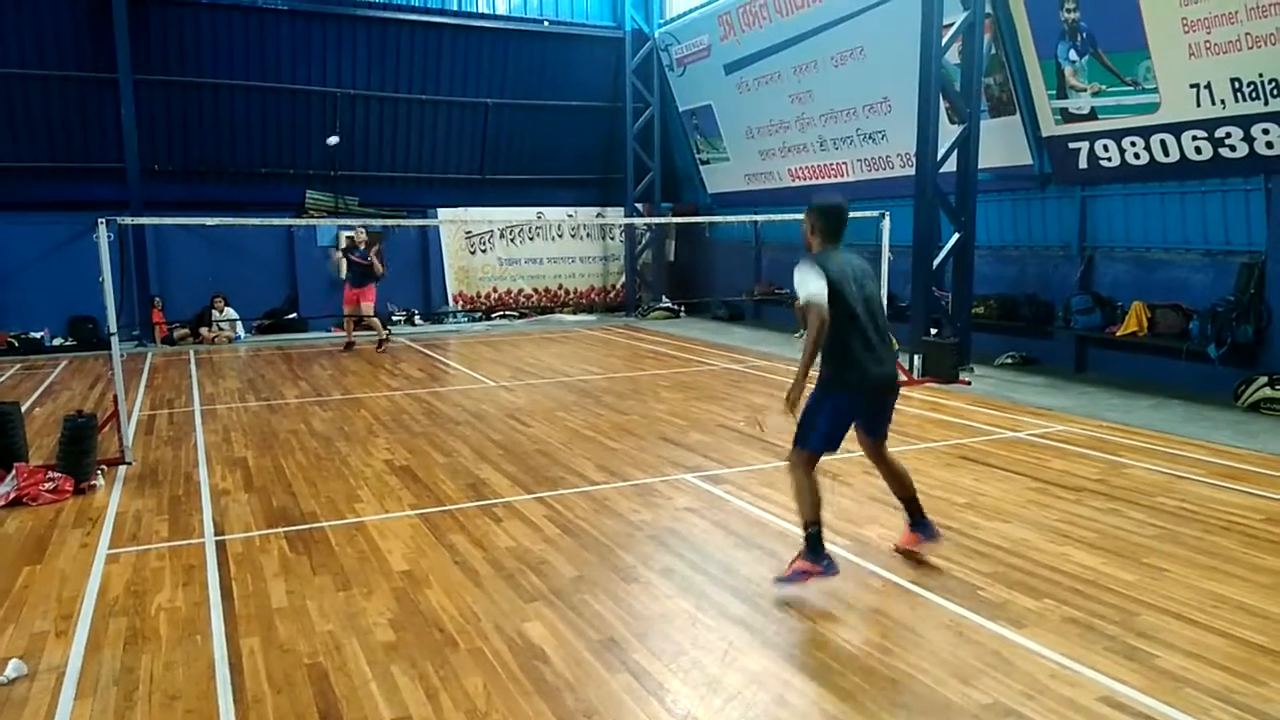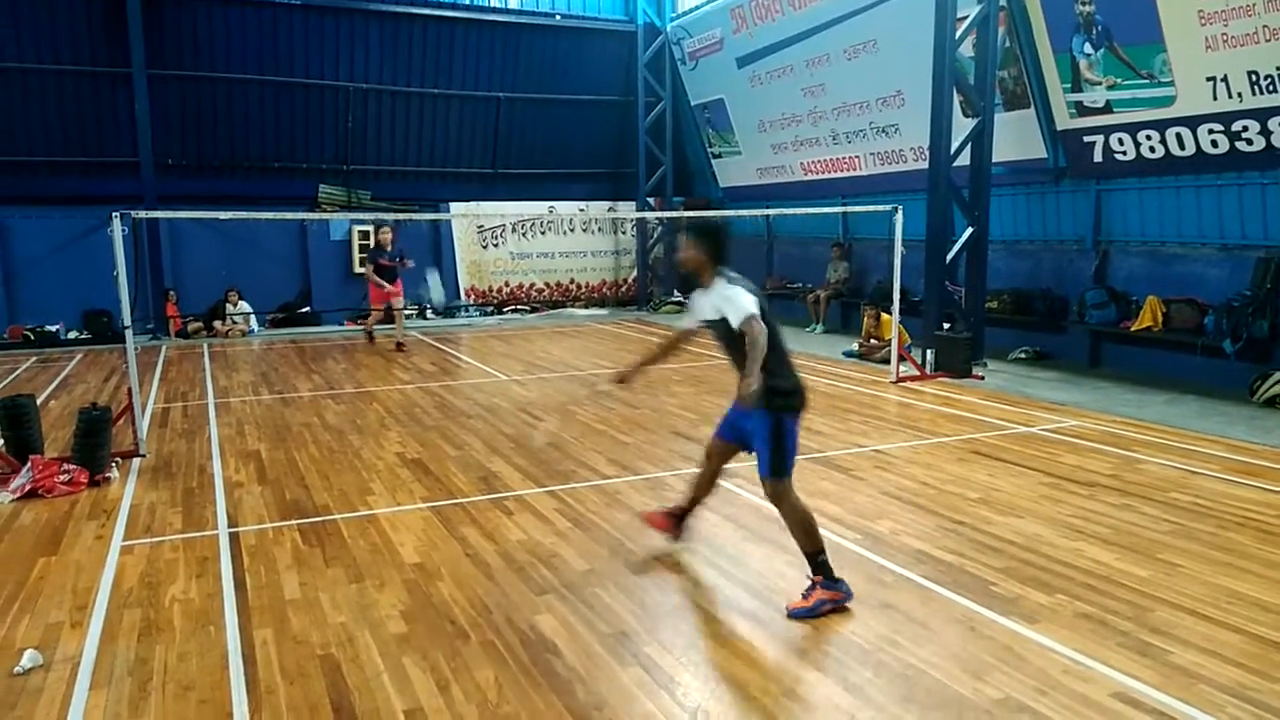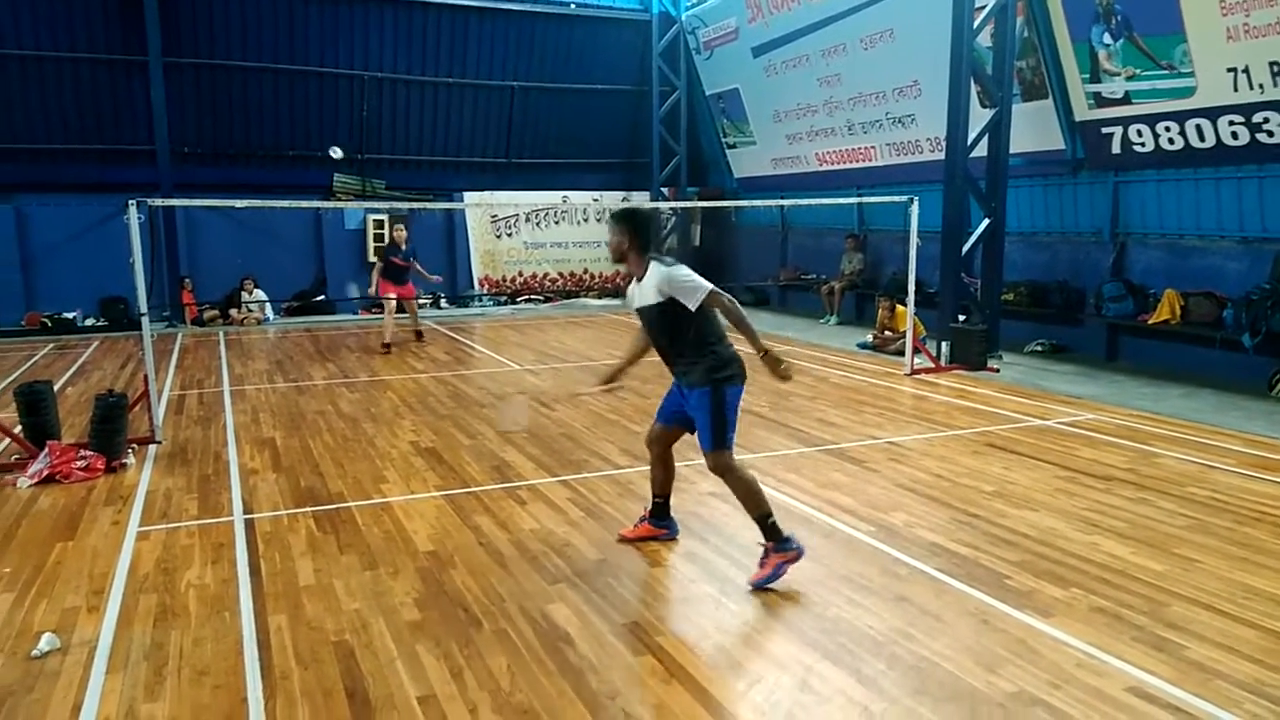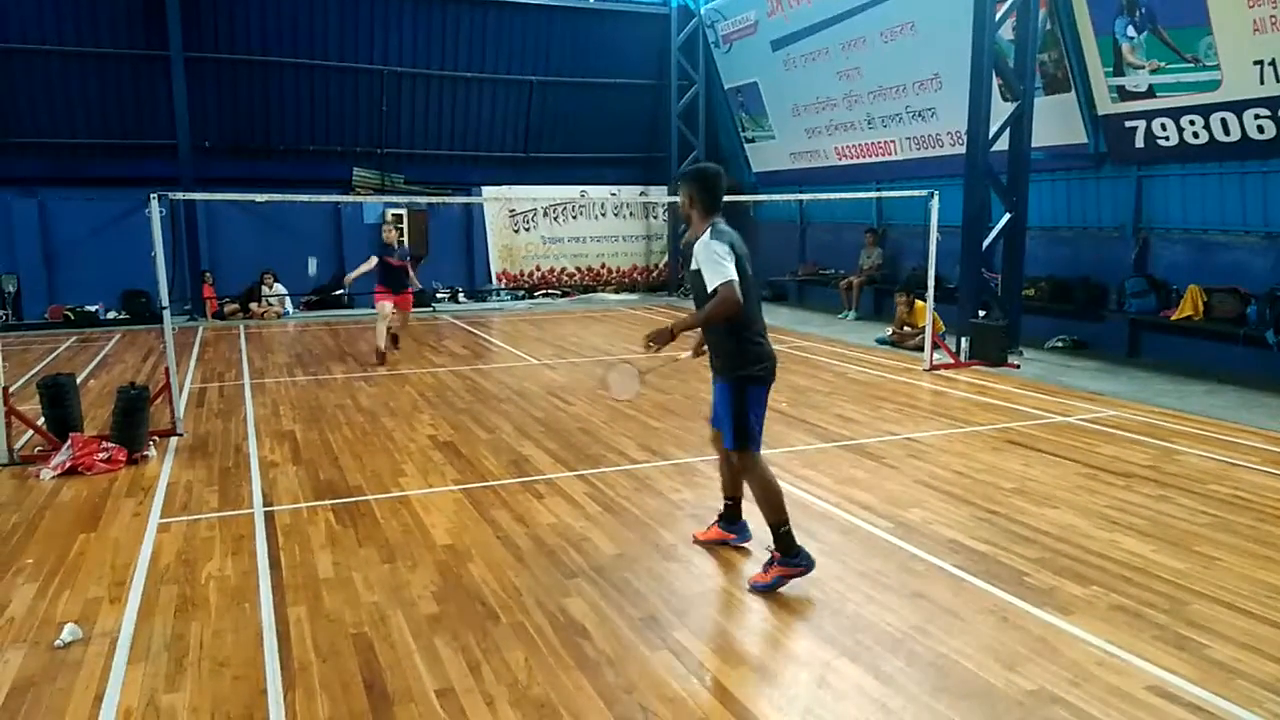
dt=0.5s
person 1, frame 1
left shoulder: (809, 268)
right shoulder: (860, 265)
left elbow: (819, 317)
left wrist: (801, 376)
left hip: (843, 380)
right hip: (882, 376)
left knee: (801, 461)
right knee: (876, 452)
left ankle: (814, 554)
right ankle: (919, 525)
person 1, frame 2
left shoulder: (728, 291)
right shoulder: (703, 297)
left elbow: (755, 330)
right elbow: (680, 336)
left wrist: (753, 375)
right wrist: (638, 367)
left hip: (775, 399)
right hip: (755, 397)
left knee: (777, 490)
right knee: (714, 454)
left ankle: (828, 584)
right ankle: (679, 519)
person 1, frame 3
left shoulder: (666, 274)
right shoulder: (636, 288)
left elbow: (723, 302)
right elbow: (649, 337)
left wrist: (761, 350)
right wrist: (619, 369)
left hip: (713, 378)
right hip: (687, 379)
left knee: (719, 461)
right knee: (657, 440)
left ankle: (779, 545)
right ankle: (660, 519)
person 1, frame 4
left shoulder: (710, 243)
right shoulder: (721, 237)
left elbow: (730, 301)
left wrist: (675, 330)
right wrist: (708, 336)
left hip: (742, 367)
right hip: (734, 363)
left knee: (745, 456)
right knee: (724, 444)
left ankle: (789, 554)
right ankle: (732, 522)
